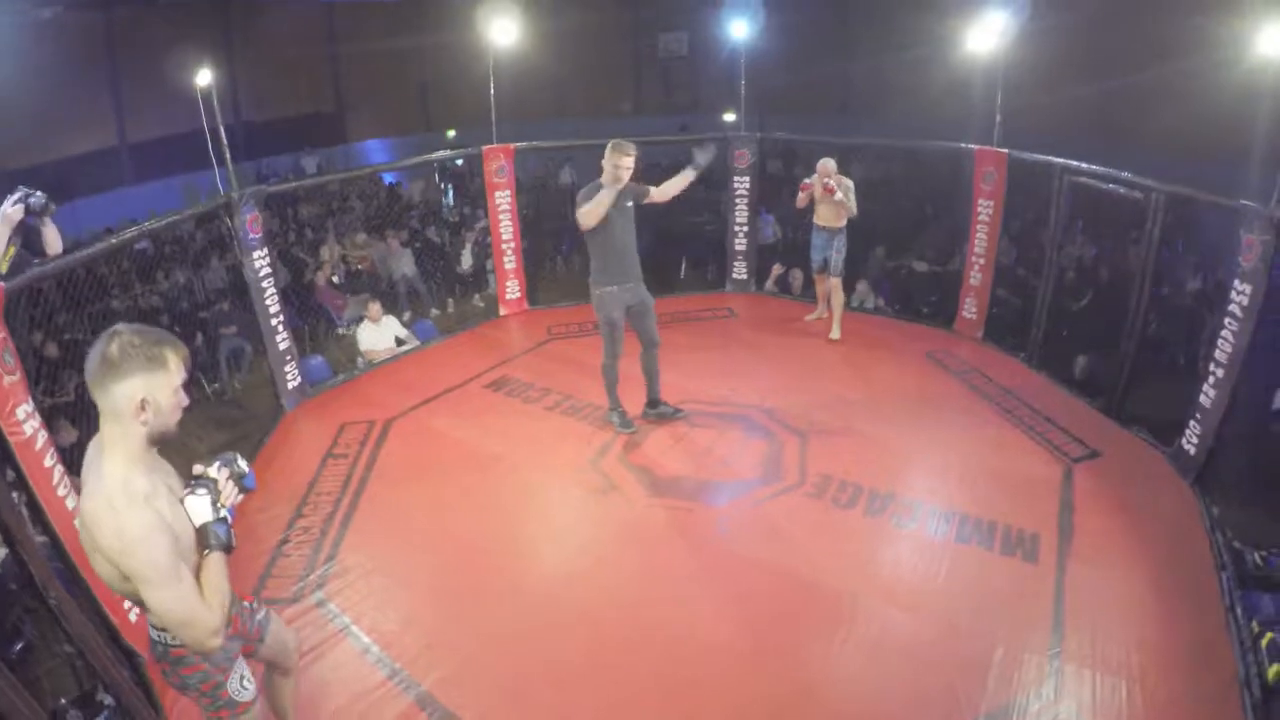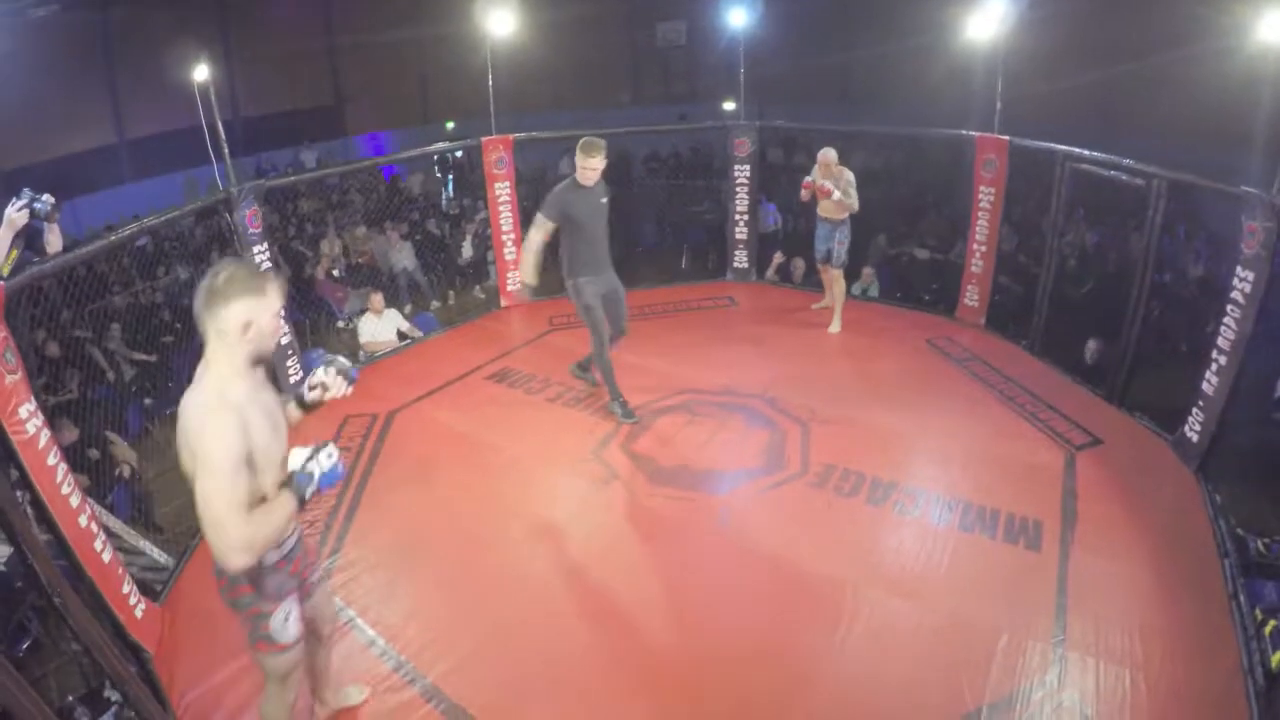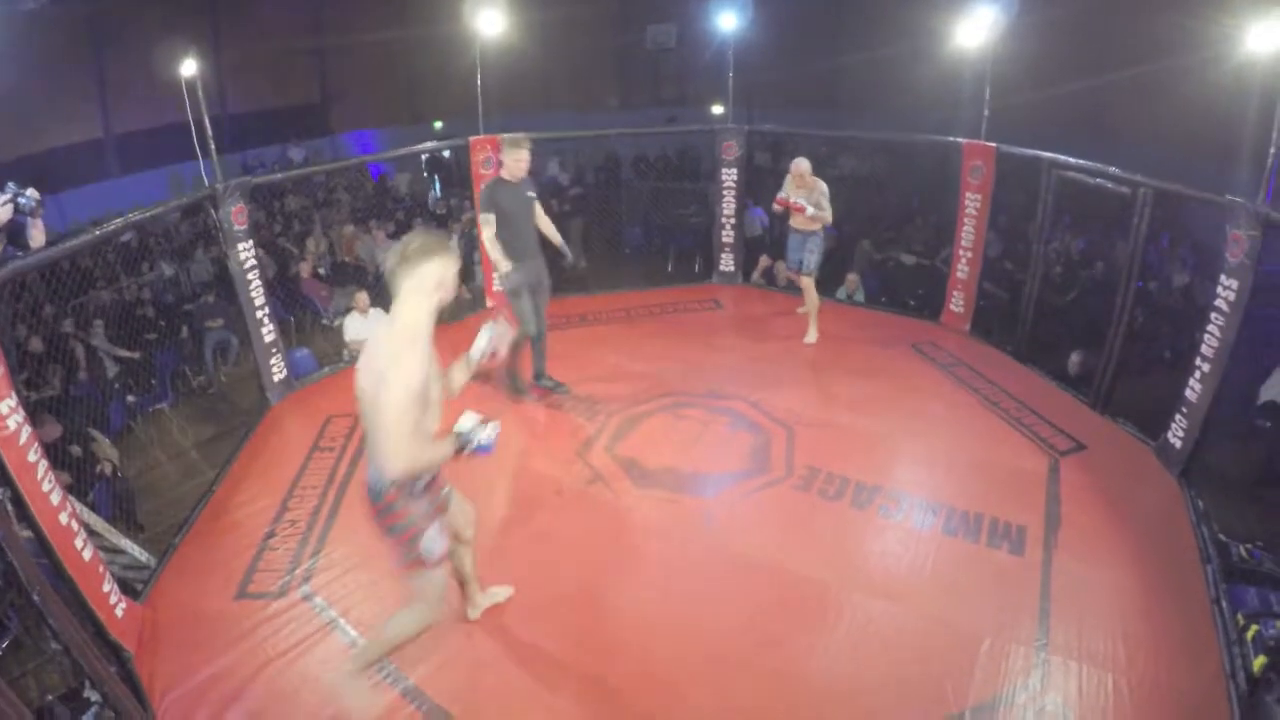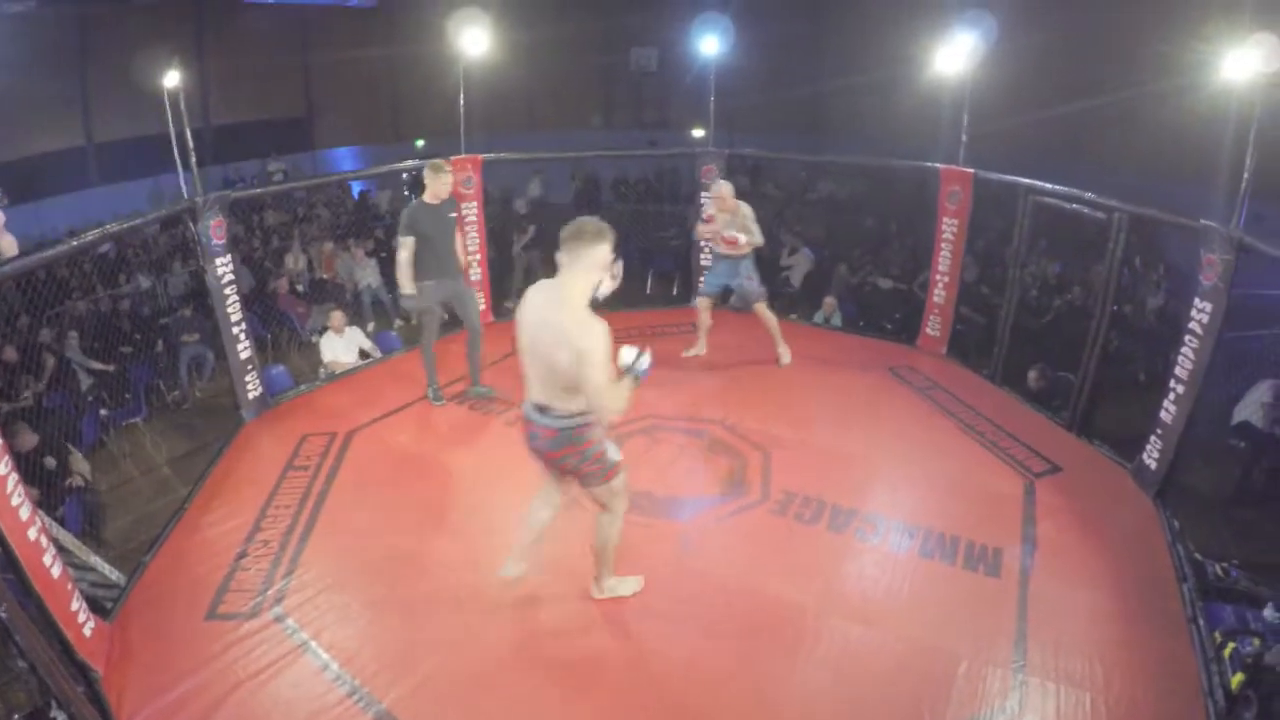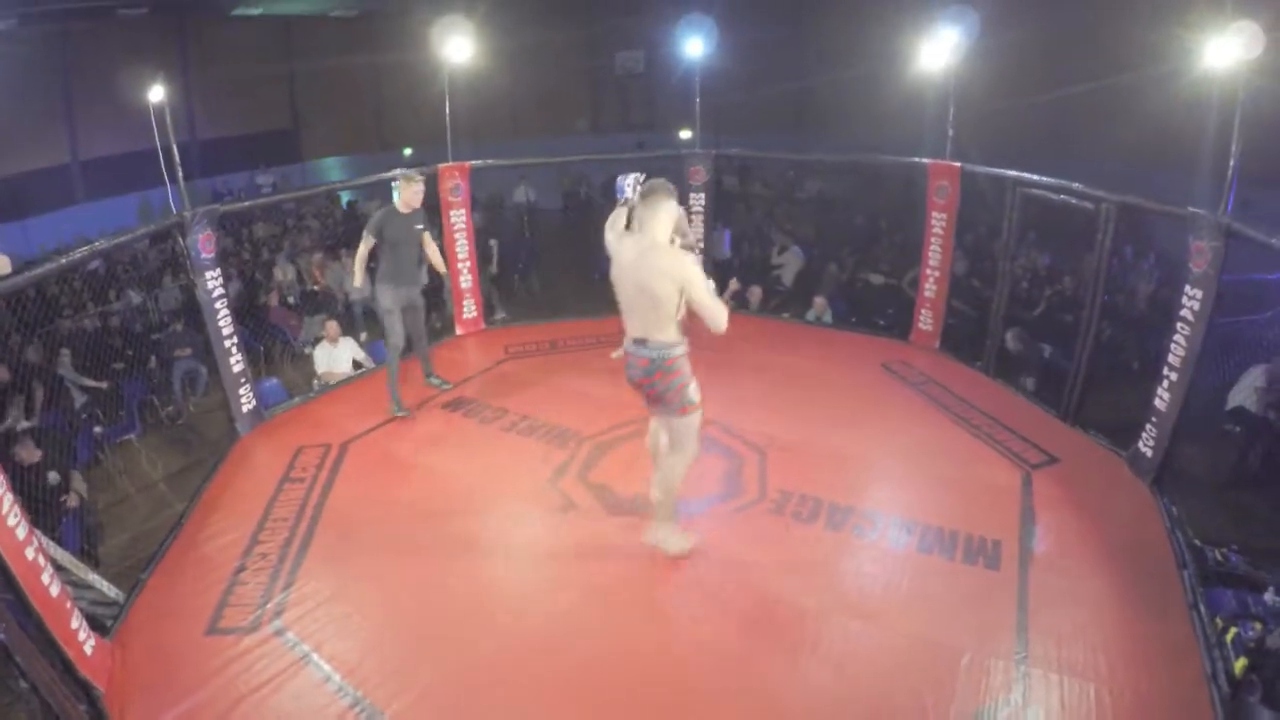
dt=0.5s
person 1, frame 1
left shoulder: (111, 445)
right shoulder: (127, 521)
right elbow: (207, 629)
left wrist: (207, 490)
right wrist: (215, 529)
left hip: (200, 605)
right hip: (195, 647)
left knee: (284, 650)
person 1, frame 2
left shoulder: (243, 372)
right shoulder: (214, 420)
right elbow: (235, 549)
left wrist: (304, 399)
right wrist: (302, 485)
left hip: (286, 546)
right hip: (259, 571)
left knee: (324, 621)
right knee: (283, 681)
person 1, frame 3
left shoulder: (402, 332)
right shoulder: (404, 356)
right elbow: (400, 459)
left wrist: (477, 357)
right wrist: (461, 441)
left hip: (419, 482)
right hip: (402, 494)
left knee: (464, 524)
right knee: (427, 607)
left ankle: (474, 600)
right ankle: (360, 663)
person 1, frame 4
left shoulder: (536, 293)
right shoulder: (590, 332)
right elbow: (607, 411)
left wrist: (596, 294)
right wrist: (631, 371)
left hip: (535, 424)
right hip: (574, 435)
left knee: (553, 491)
right knee: (615, 505)
left ankle: (517, 559)
right ankle: (603, 582)
person 1, frame 5
left shoulder: (621, 249)
right shoulder: (680, 263)
right elbow: (719, 324)
left wrist: (625, 203)
right wrist: (708, 294)
left hip: (634, 357)
right hip: (667, 363)
left knee: (659, 418)
right knee: (685, 449)
left ankle: (661, 487)
right ankle: (662, 526)
person 2, frame 1
left shoulder: (629, 189)
right shoulder: (589, 194)
left elbow: (662, 193)
right elbow: (586, 221)
left wrist: (694, 169)
right wrist: (610, 187)
left hip: (635, 283)
right hip: (606, 288)
left knee: (652, 343)
right knee: (613, 352)
left ankle: (654, 404)
right ankle: (615, 410)
person 2, frame 2
left shoulder: (601, 187)
right shoulder: (561, 195)
right elbow: (535, 237)
right wrist: (527, 278)
left hip: (605, 272)
right hip: (583, 279)
left knee: (619, 330)
right knee: (601, 339)
left ankle: (583, 367)
right ankle: (616, 399)
person 2, frame 3
left shoulder: (526, 183)
right shoulder: (490, 193)
right elbow: (487, 236)
left wrist: (561, 244)
right wrist: (506, 268)
left hip: (536, 262)
right hip: (512, 267)
left knee: (541, 323)
right knee: (529, 328)
left ankle: (540, 375)
right ankle: (512, 371)
person 2, frame 4
left shoulder: (451, 204)
right shoulder: (411, 213)
right elbow: (404, 255)
left wrist: (464, 268)
right wrist: (407, 291)
left hip: (456, 279)
right hip: (429, 283)
left knee: (476, 330)
right knee: (430, 338)
left ankle: (476, 384)
right ankle: (432, 386)
person 2, frame 5
left shoulder: (418, 214)
right shoulder: (382, 218)
left elbow: (428, 244)
right elbow: (363, 250)
left wrist: (443, 272)
right wrist: (358, 283)
left hip: (412, 285)
right hip: (388, 288)
left knee: (420, 335)
right knee: (395, 343)
left ankle: (429, 374)
right ankle: (394, 398)
